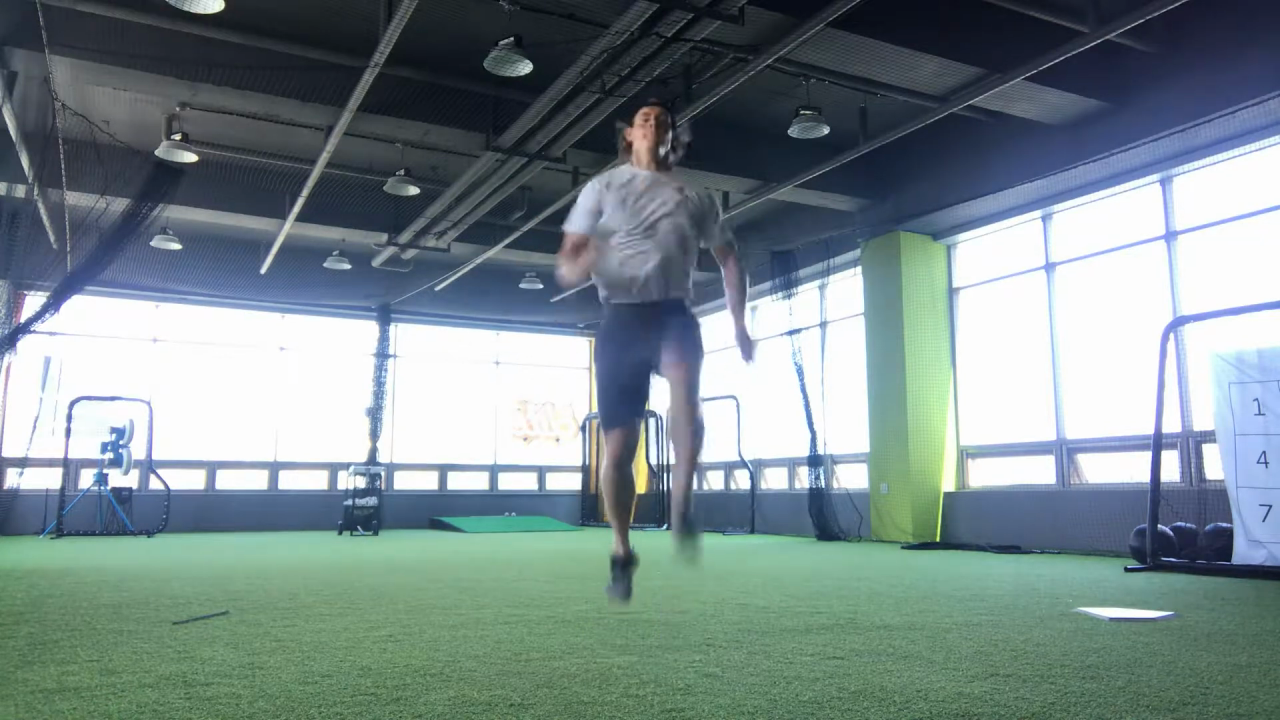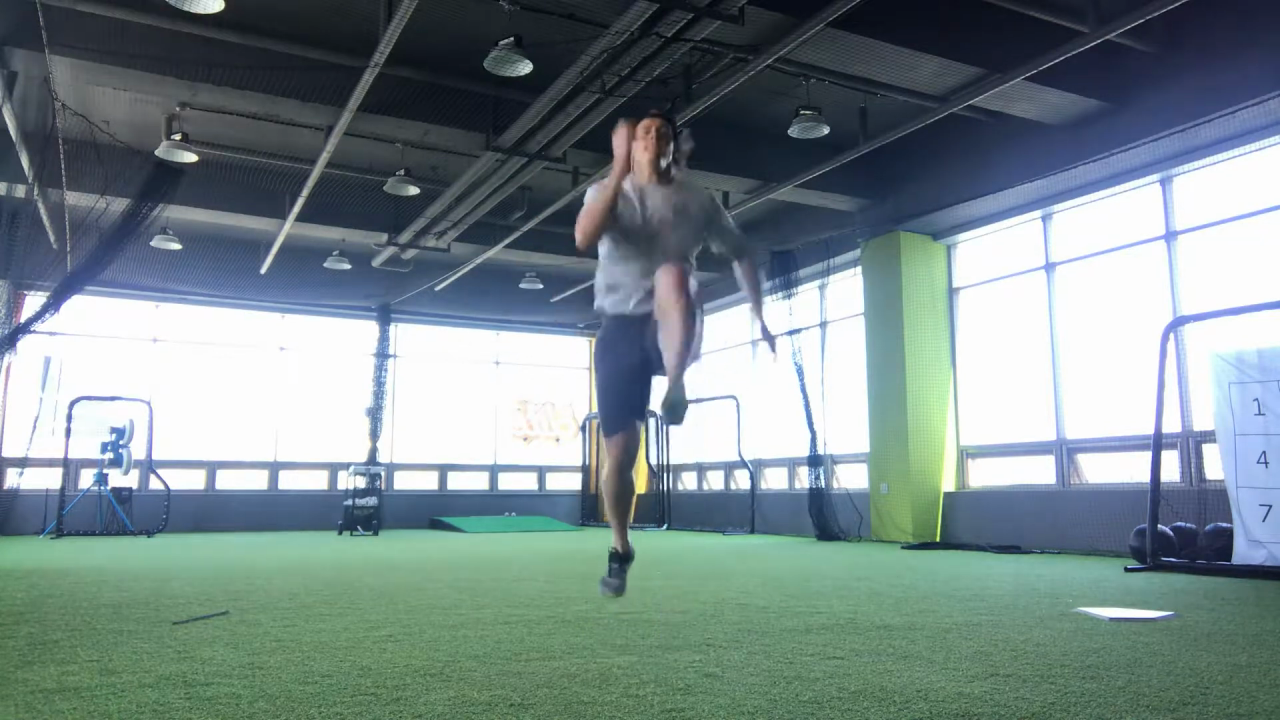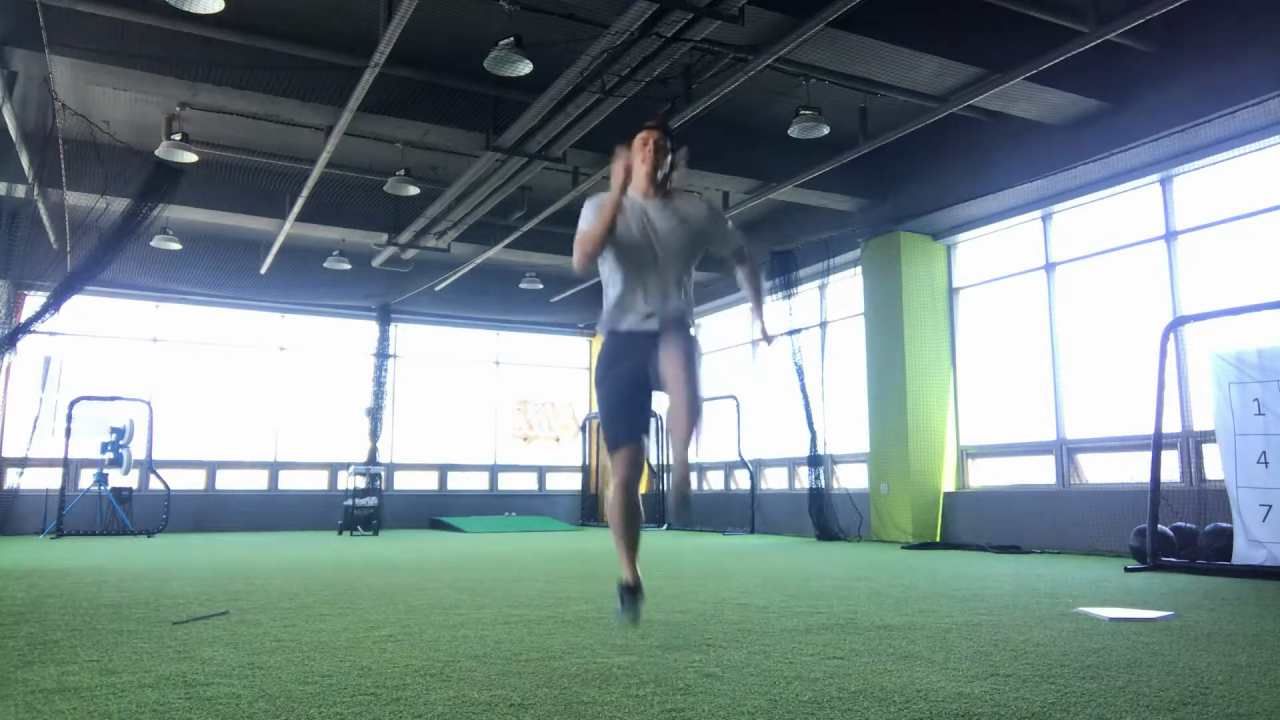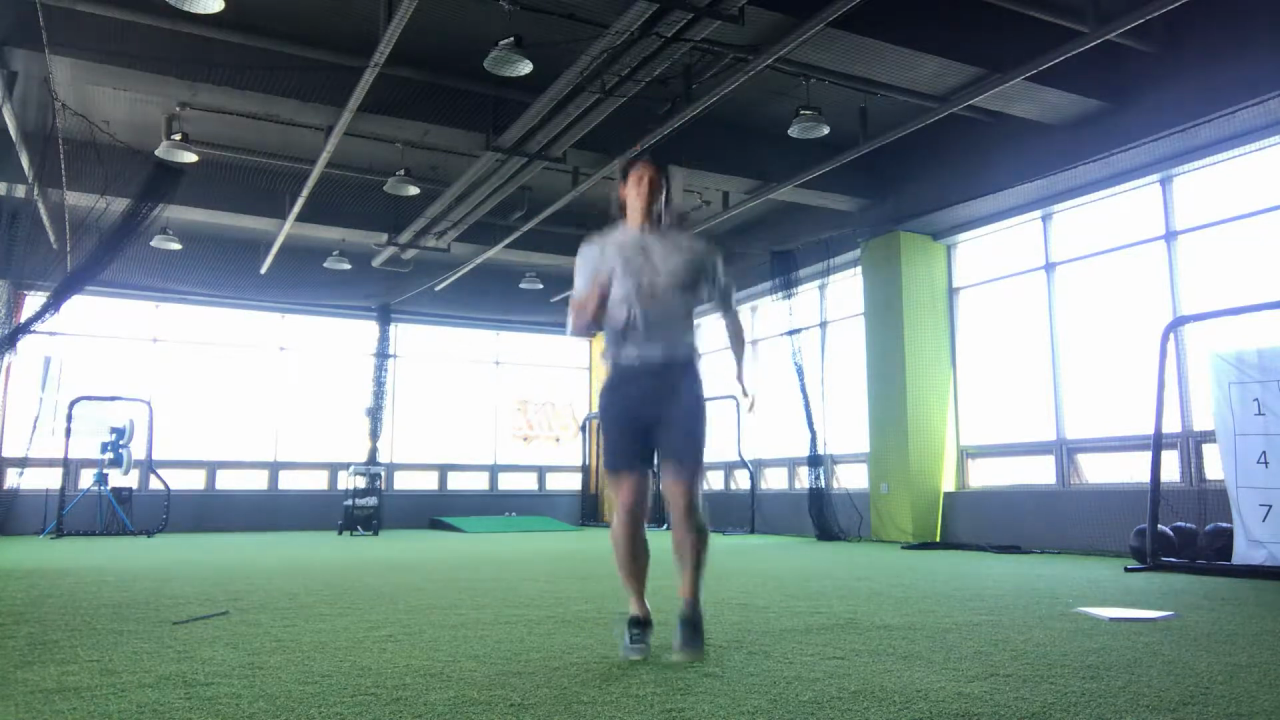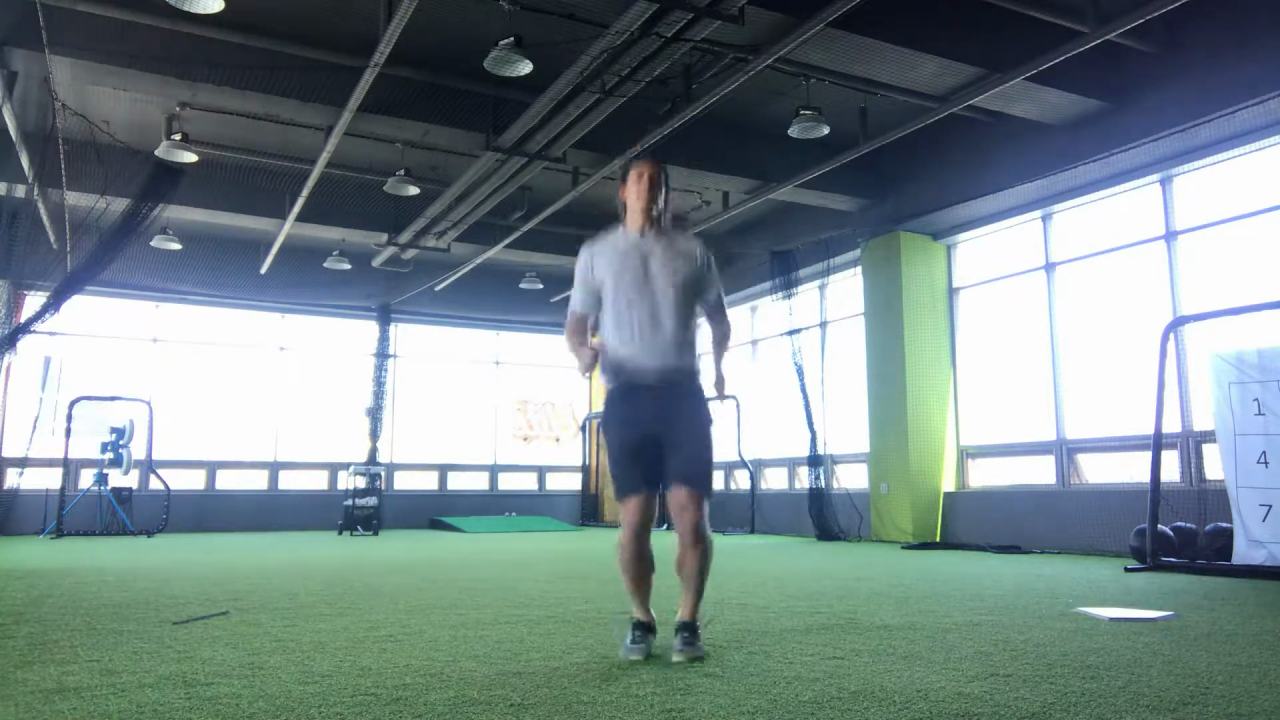
dt=0.1s
person 1, frame 1
left shoulder: (694, 196)
right shoulder: (602, 188)
left elbow: (727, 256)
right elbow: (569, 252)
left wrist: (740, 321)
right wrist: (577, 266)
left hip: (672, 316)
right hip: (620, 320)
left knee: (685, 399)
right knee: (618, 448)
left ankle: (682, 508)
right ankle: (621, 552)
person 1, frame 2
left shoulder: (698, 201)
right shoulder: (604, 191)
left elbow: (741, 254)
right elbow: (583, 237)
left wrist: (760, 318)
right wrist: (619, 167)
left hip: (669, 324)
right hip: (618, 329)
left knee: (673, 275)
right knee: (619, 453)
left ankle: (675, 391)
right ankle: (620, 548)
person 1, frame 3
left shoulder: (697, 212)
right shoulder: (602, 205)
left elbow: (744, 259)
right elbow: (582, 257)
left wrist: (760, 316)
right wrist: (618, 189)
left hip: (673, 336)
right hip: (621, 344)
left knee: (675, 352)
right knee: (624, 468)
left ankle: (678, 465)
right ankle: (629, 578)
person 1, frame 4
left shoulder: (693, 249)
right shoulder: (598, 251)
left elbow: (726, 307)
right elbow: (578, 322)
left wrist: (741, 366)
right wrist: (593, 310)
left hip: (676, 378)
right hip: (625, 382)
left knee: (683, 497)
right knee: (628, 501)
left ankle: (689, 611)
right ankle: (638, 616)
person 1, frame 5
left shoulder: (693, 252)
right shoulder: (596, 254)
left elbow: (718, 315)
right elbow: (576, 323)
left wrist: (719, 363)
right wrist: (584, 351)
left hip: (681, 393)
right hip: (628, 395)
left knee: (691, 514)
right knee: (636, 516)
left ankle: (688, 622)
right ankle: (641, 620)
